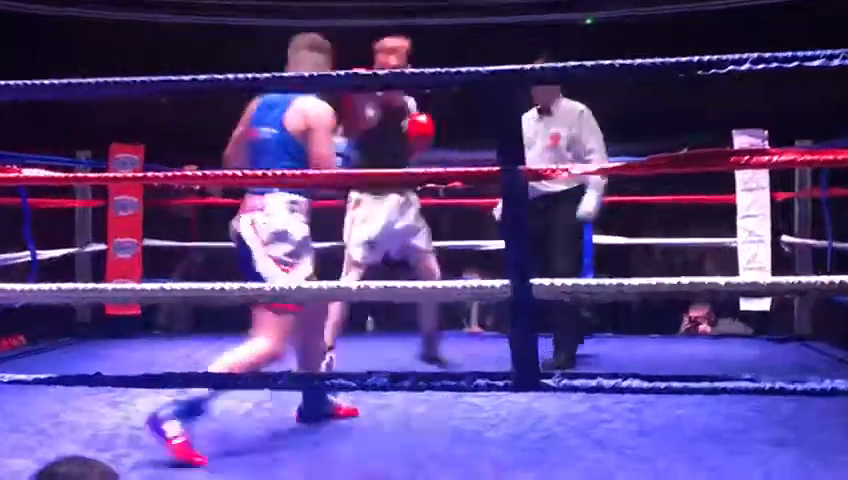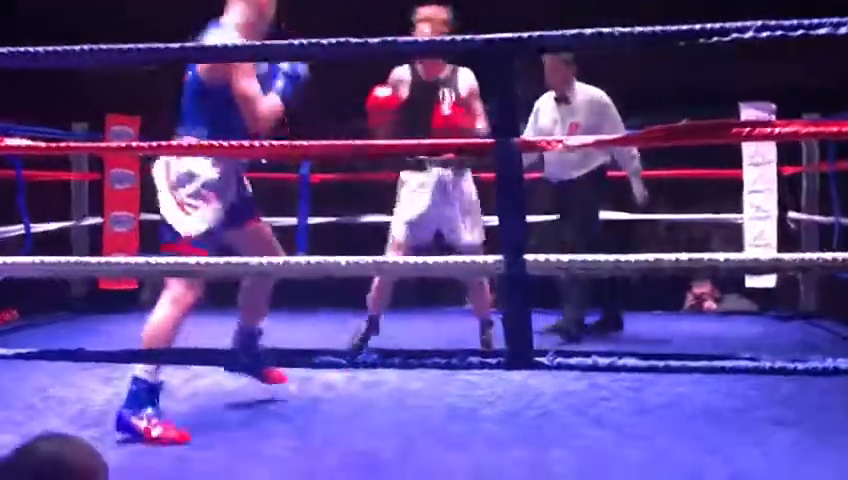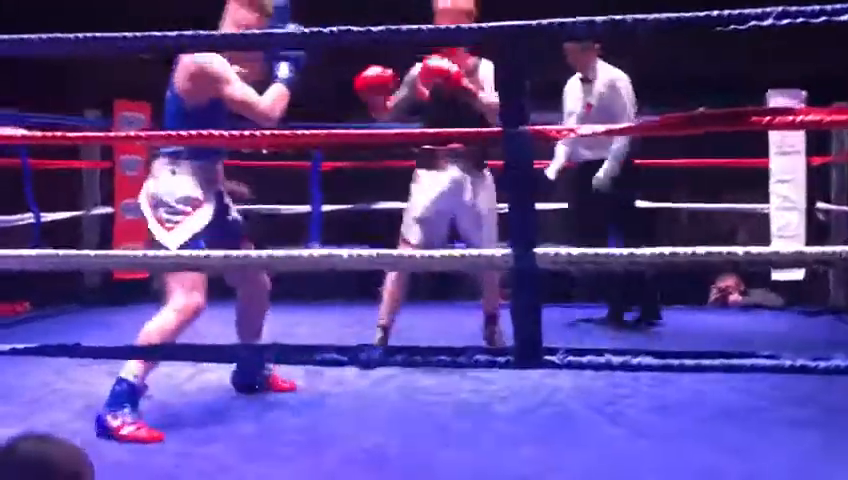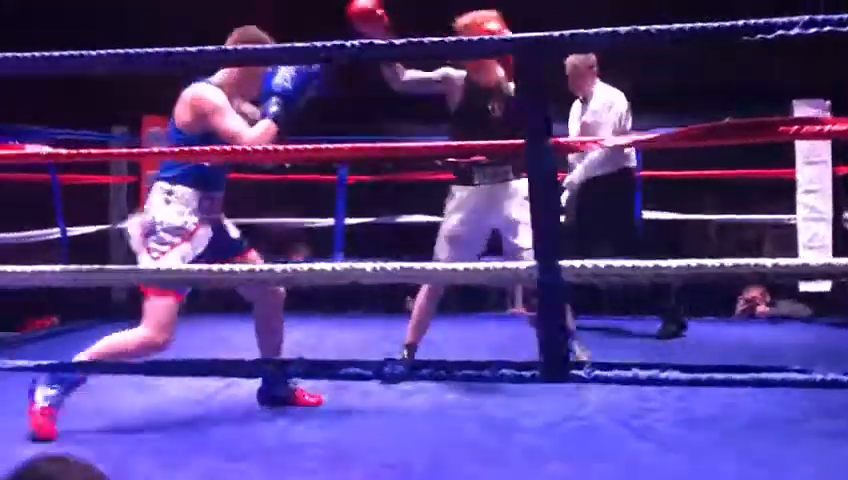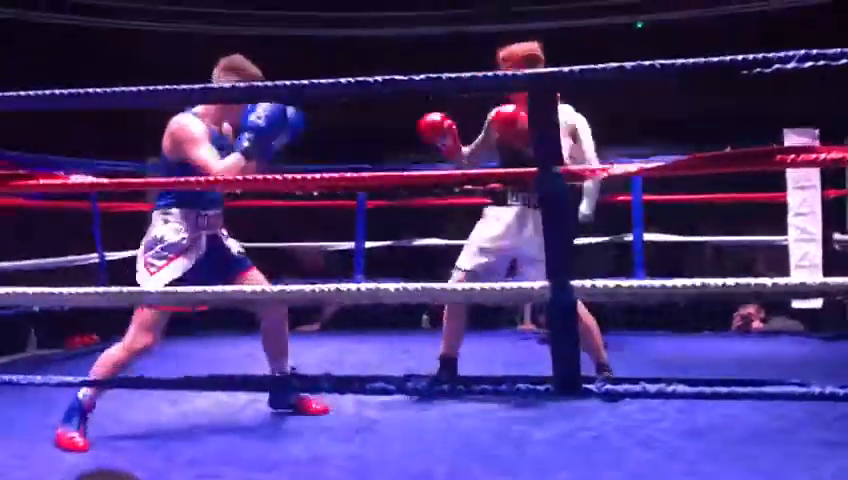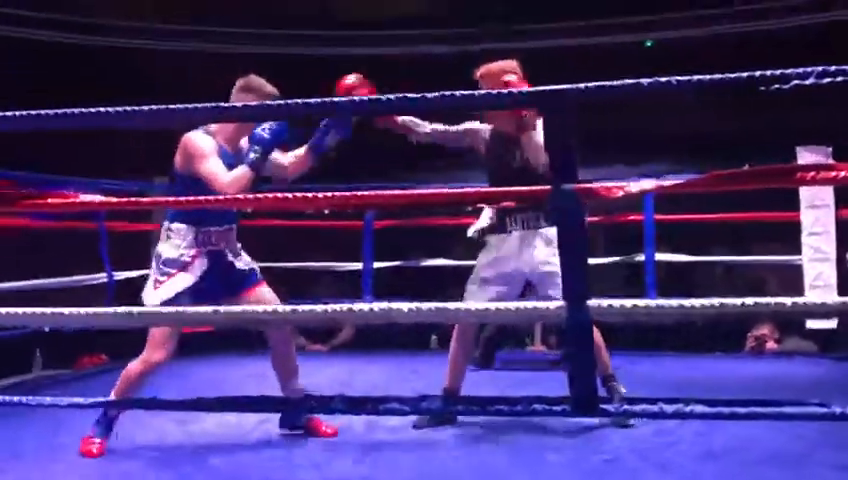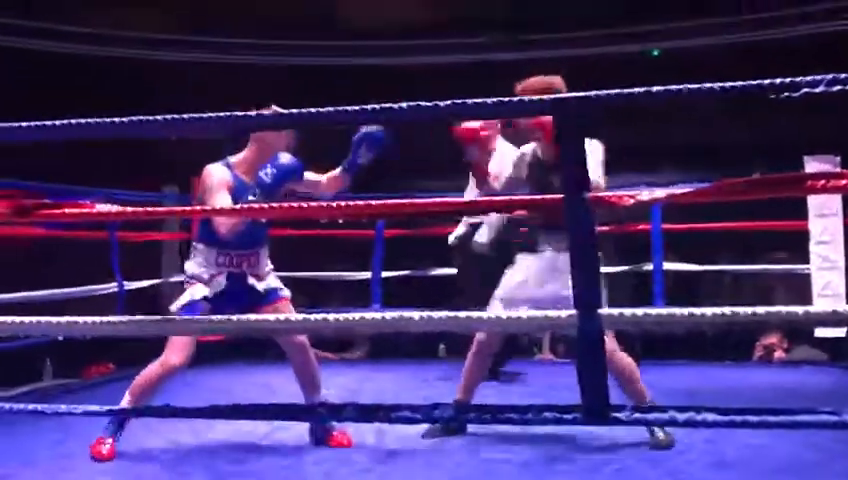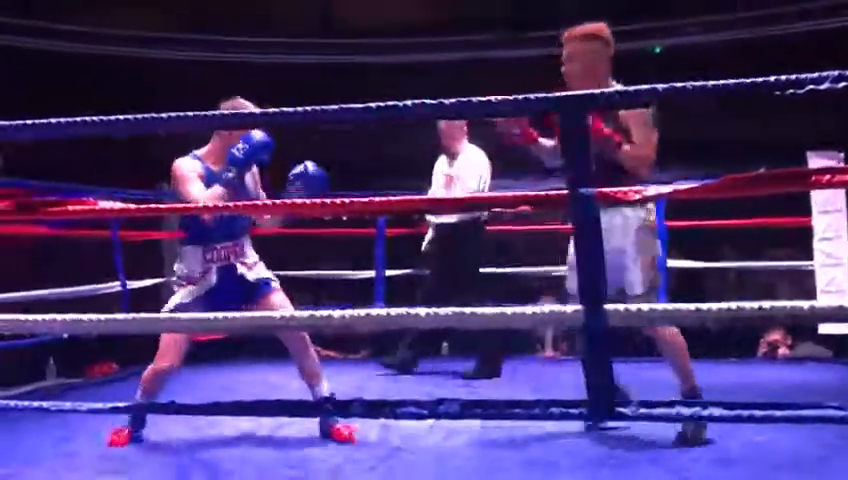
dt=0.3s
person 1, frame 1
left shoulder: (259, 105)
right shoulder: (317, 110)
left elbow: (235, 160)
right wrist: (337, 159)
left hip: (255, 218)
right hip: (279, 223)
left knee: (313, 311)
right knee: (270, 343)
left ankle: (315, 401)
right ankle: (174, 416)
person 1, frame 2
left shoulder: (216, 38)
right shoulder: (232, 46)
right elbow: (260, 120)
left wrist: (269, 77)
right wrist: (284, 83)
left hip: (219, 173)
right hip: (199, 174)
left knee: (269, 259)
right knee: (183, 292)
left ankle: (246, 351)
right ankle: (138, 405)
person 1, frame 3
left shoulder: (220, 63)
right shoulder: (204, 63)
left elbow: (255, 72)
right elbow: (267, 111)
right wrist: (289, 64)
left hip: (205, 193)
right hip: (178, 195)
left knee: (257, 284)
right knee: (188, 302)
left ankle: (250, 370)
right ankle: (119, 407)
person 1, frame 4
left shoulder: (226, 100)
right shoulder: (204, 96)
left elbow: (255, 131)
right elbow: (253, 148)
left wrist: (288, 97)
right wrist: (278, 102)
left hip: (206, 218)
right hip: (175, 220)
left knee: (272, 296)
right knee: (155, 335)
left ankle: (277, 384)
right ankle: (52, 385)
person 1, frame 5
left shoulder: (223, 129)
right shoulder: (185, 126)
left elbow: (246, 173)
right elbow: (222, 176)
left wrist: (269, 142)
right wrist: (252, 138)
left hip: (213, 238)
right hip: (176, 242)
left knee: (274, 309)
right knee: (141, 339)
left ankle: (284, 392)
right ankle: (75, 416)
person 1, frame 6
left shoulder: (242, 145)
right shoulder: (196, 142)
left elbow: (287, 169)
right elbow: (228, 189)
left wrist: (322, 141)
right wrist: (258, 153)
left hip: (225, 253)
right hip: (183, 256)
left knee: (282, 327)
right knee: (156, 354)
left ankle: (295, 412)
right ankle: (102, 423)
person 1, frame 7
left shoulder: (278, 173)
right shoulder: (216, 174)
left elbow: (326, 188)
right elbow: (226, 227)
left wrist: (356, 159)
right wrist: (262, 191)
left hip: (256, 274)
right hip: (211, 276)
left knee: (299, 344)
right knee: (173, 361)
left ankle: (320, 422)
right ankle: (115, 424)
person 1, frame 8
left shoulder: (247, 166)
right shoulder: (186, 166)
right elbow: (206, 211)
right wrist: (233, 171)
left hip: (244, 265)
right hip: (200, 273)
left knee: (297, 332)
right knee: (167, 361)
left ankle: (327, 413)
right ankle: (134, 422)
person 2, frame 1
left shoulder: (409, 105)
right shoulder: (363, 101)
left wrist: (421, 139)
left hip: (403, 199)
right hip: (369, 200)
left knee: (430, 272)
right knee: (353, 274)
left ankle: (430, 342)
right ankle: (328, 351)
person 2, frame 2
left shoulder: (465, 79)
right shoulder: (402, 76)
left elbow: (482, 130)
right elbow: (383, 132)
left wrist: (464, 127)
right wrist: (380, 116)
left hip: (455, 178)
right hip: (417, 177)
left knee: (472, 255)
right knee: (396, 252)
left ankle: (485, 329)
right ankle: (371, 323)
person 2, frame 3
left shoulder: (486, 71)
right shoulder: (421, 72)
left elbow: (498, 115)
right elbow: (386, 114)
left wrist: (463, 87)
right wrist: (376, 101)
left hip: (473, 175)
right hip: (432, 174)
right knee: (407, 252)
left ankle: (491, 324)
right ankle: (382, 335)
person 2, frame 4
left shoulder: (516, 80)
right shoulder: (452, 81)
right elbow: (399, 79)
left wrist: (509, 74)
right wrist: (375, 35)
left hip: (511, 189)
right hip: (467, 192)
left ankle: (567, 342)
right ankle: (408, 353)
person 2, frame 5
left shoulder: (562, 115)
right shoulder: (498, 119)
right elbow: (467, 161)
left wrist: (527, 141)
right wrist: (447, 143)
left hip: (542, 216)
right hip: (502, 215)
right knee: (458, 286)
left ankle: (604, 371)
right ankle: (447, 367)
person 2, frame 6
left shoulder: (540, 125)
right shoulder: (478, 133)
left elbow: (545, 167)
right elbow: (424, 131)
left wrist: (523, 121)
right wrist: (384, 113)
left hip: (542, 237)
right hip: (501, 240)
right knee: (467, 321)
left ankle: (610, 384)
right ankle: (449, 401)
person 2, frame 7
left shoulder: (587, 147)
right shoulder: (527, 156)
left elbow: (595, 194)
left hip: (575, 261)
right hip: (533, 261)
left knee: (603, 347)
right knee: (486, 338)
right ankle: (458, 414)
person 2, frame 8
left shoulder: (633, 103)
left elbow: (645, 165)
right elbow: (557, 154)
left wrist: (604, 134)
right wrist: (522, 132)
left hip: (628, 217)
left ankle: (694, 399)
person 3, frame 1
left shoulder: (576, 113)
right shoulder: (526, 120)
left elbow: (596, 158)
left wrist: (592, 196)
left hip: (567, 200)
right hip: (536, 202)
left knee: (563, 270)
right knee: (539, 271)
left ankle: (565, 349)
right ankle: (573, 327)
person 3, frame 2
left shoulder: (595, 100)
right shoulder: (543, 104)
left wrist: (636, 180)
left hip: (587, 182)
right hip: (557, 186)
left knee: (577, 247)
right knee: (582, 248)
left ankle: (573, 320)
right ankle: (610, 315)
person 3, frame 3
left shoulder: (615, 81)
right shoulder: (572, 85)
left wrist: (610, 168)
right wrist: (558, 161)
left hip: (610, 170)
right hip: (584, 169)
left knee: (627, 235)
right knee: (586, 235)
left ankle: (649, 306)
right ankle: (616, 301)
person 3, frame 4
left shoulder: (611, 99)
right shoulder: (577, 106)
left elbow: (607, 144)
left wrist: (577, 175)
right wrist: (571, 185)
left hip: (613, 183)
right hip: (588, 183)
left knee: (629, 250)
right knee: (572, 246)
left ankle: (671, 316)
person 3, frame 5
left shoulder: (574, 122)
right shoulder: (540, 125)
left elbow: (591, 164)
left wrist: (590, 201)
right wrist: (521, 196)
left hip: (569, 198)
right hip: (547, 200)
left knee: (561, 259)
right knee: (550, 260)
right ankle: (560, 325)
person 3, frame 6
left shoulder: (540, 144)
right shoulder: (508, 145)
left elbow: (562, 186)
right elbow: (500, 192)
left wrist: (569, 223)
right wrist: (484, 219)
left hip: (532, 224)
right hip: (512, 224)
left ankle: (486, 350)
right ankle: (571, 347)
person 3, frame 7
left shoulder: (508, 155)
right shoulder: (479, 158)
left wrist: (487, 231)
right wrist: (461, 229)
left hip: (495, 233)
right hip: (476, 231)
left knee: (485, 296)
right knee: (472, 294)
left ankle: (492, 362)
person 3, frame 8
left shoulder: (475, 159)
right shoulder: (442, 161)
left elbow: (466, 196)
left wrist: (434, 210)
right wrist: (432, 231)
left hip: (464, 232)
right hip: (444, 233)
left knee: (468, 297)
right knee: (431, 295)
left ankle: (490, 360)
right ankle: (408, 355)
